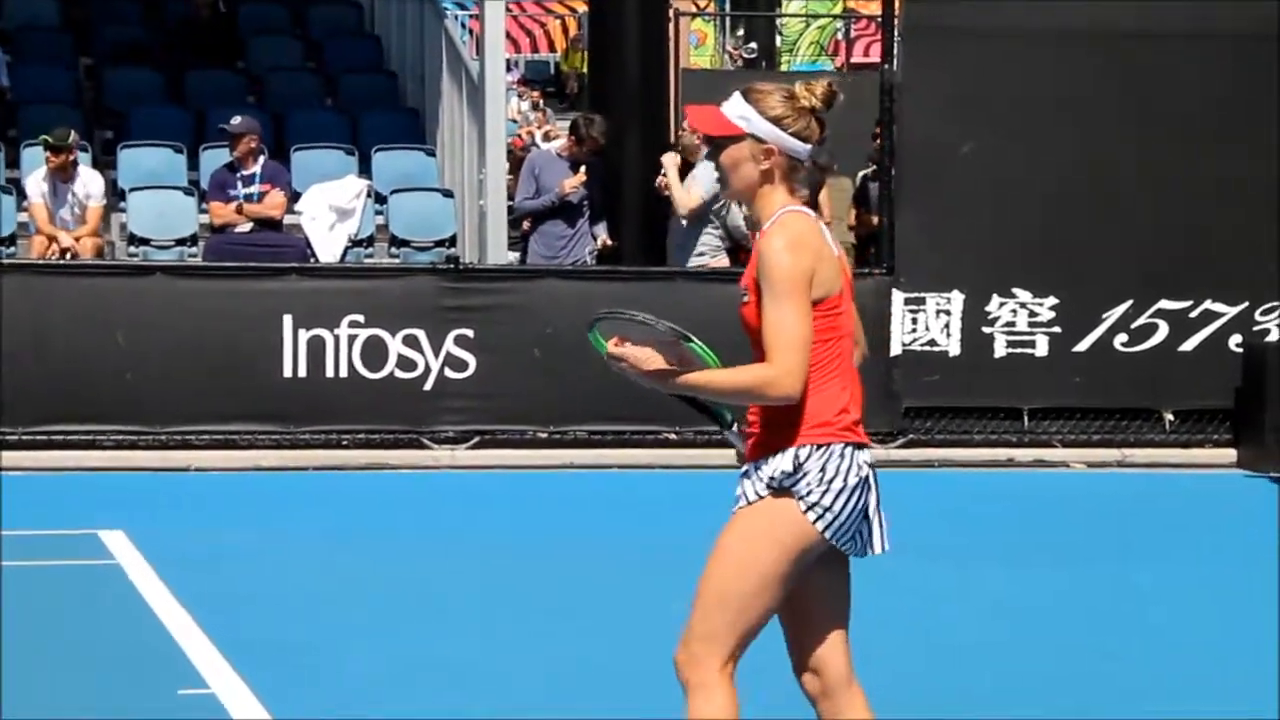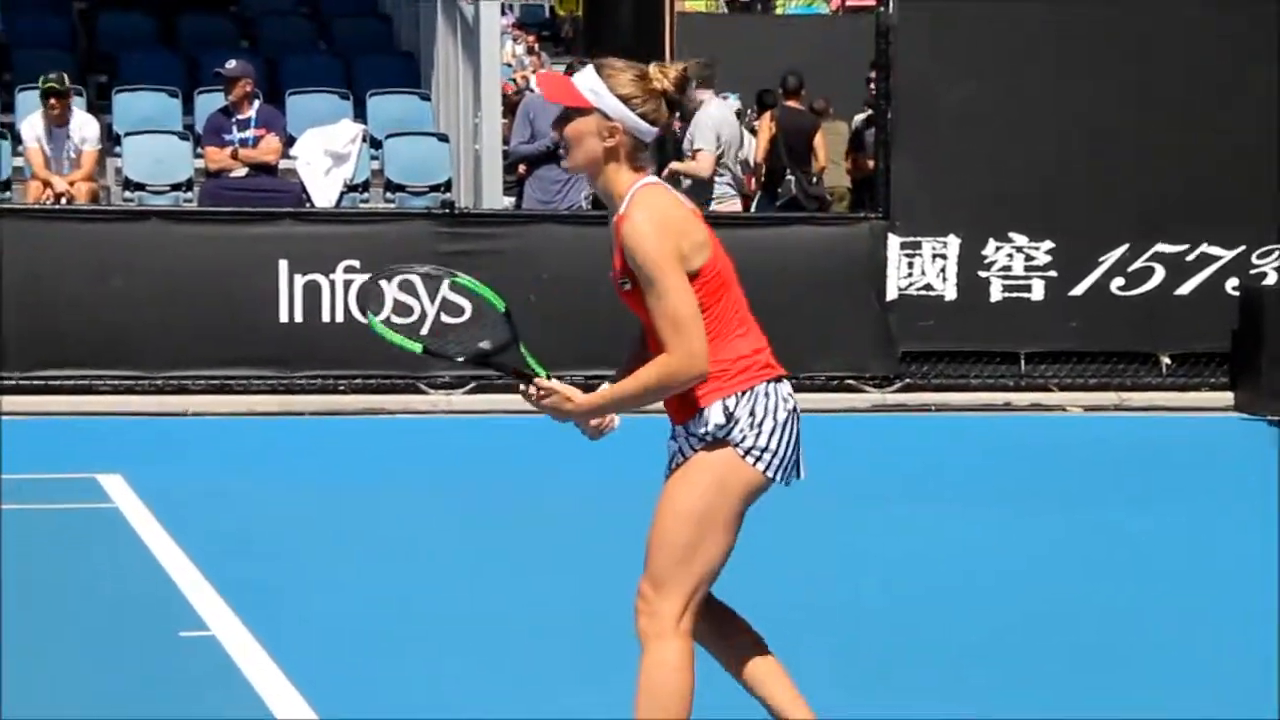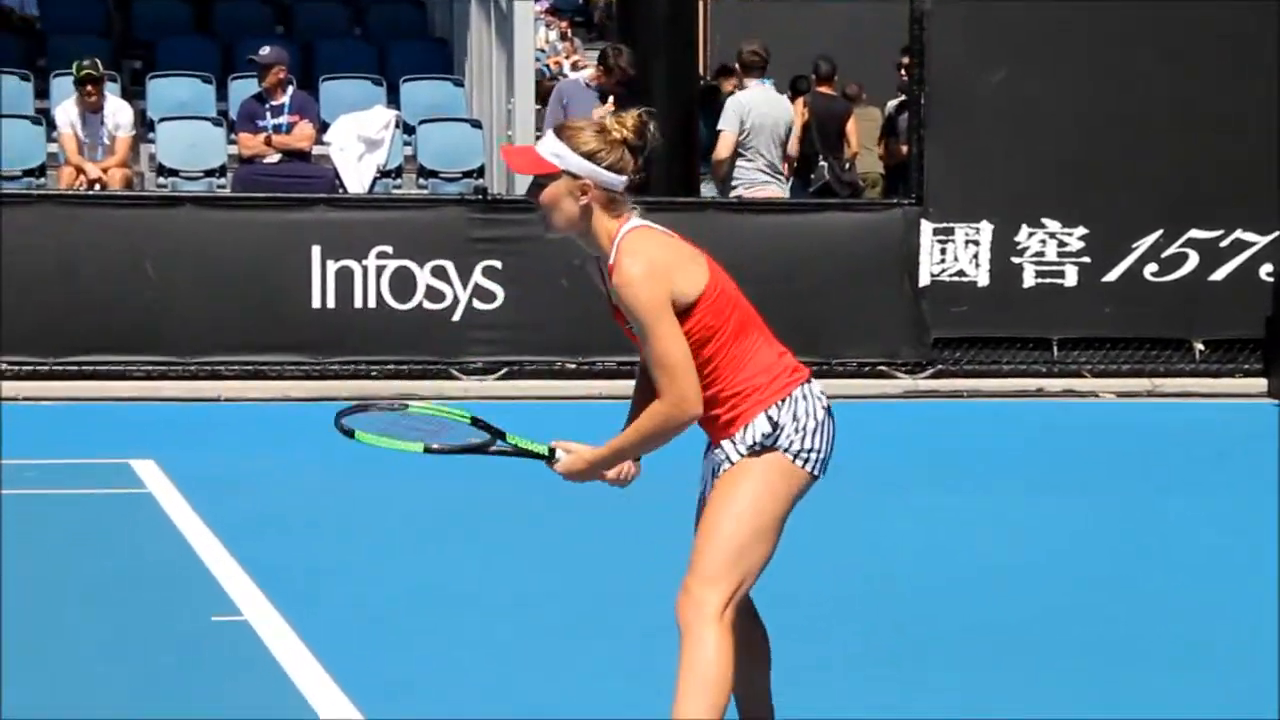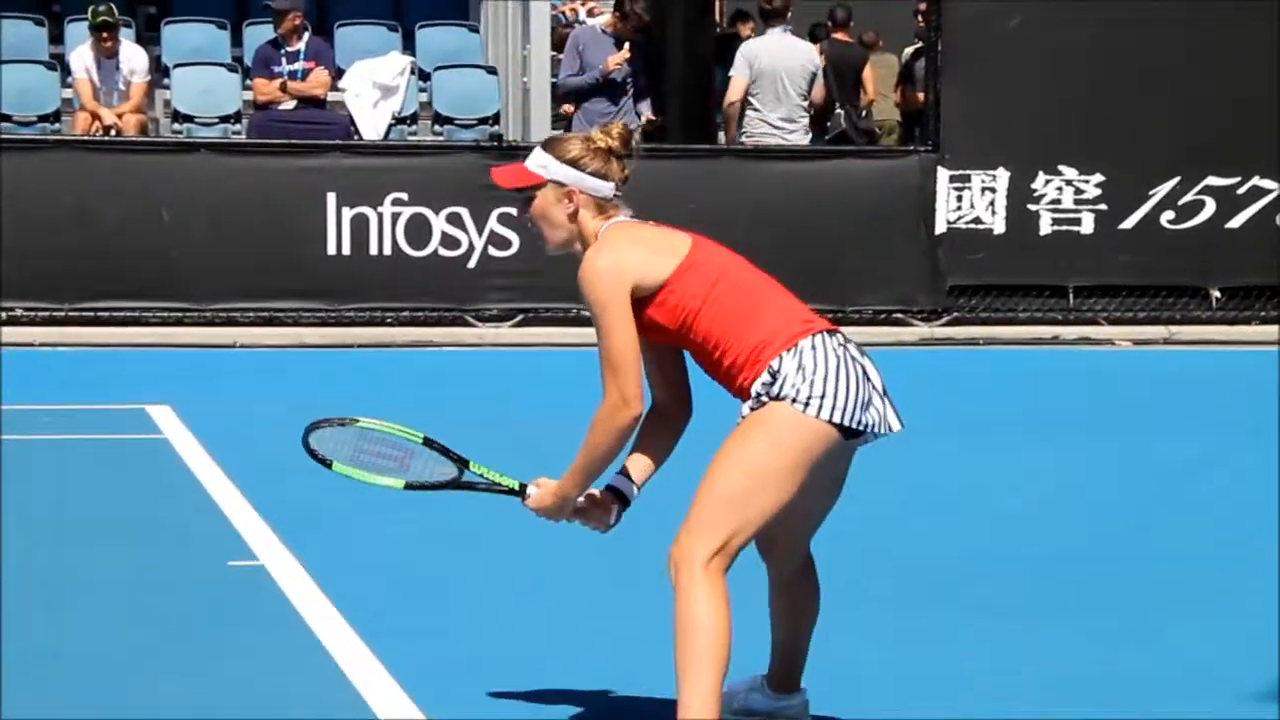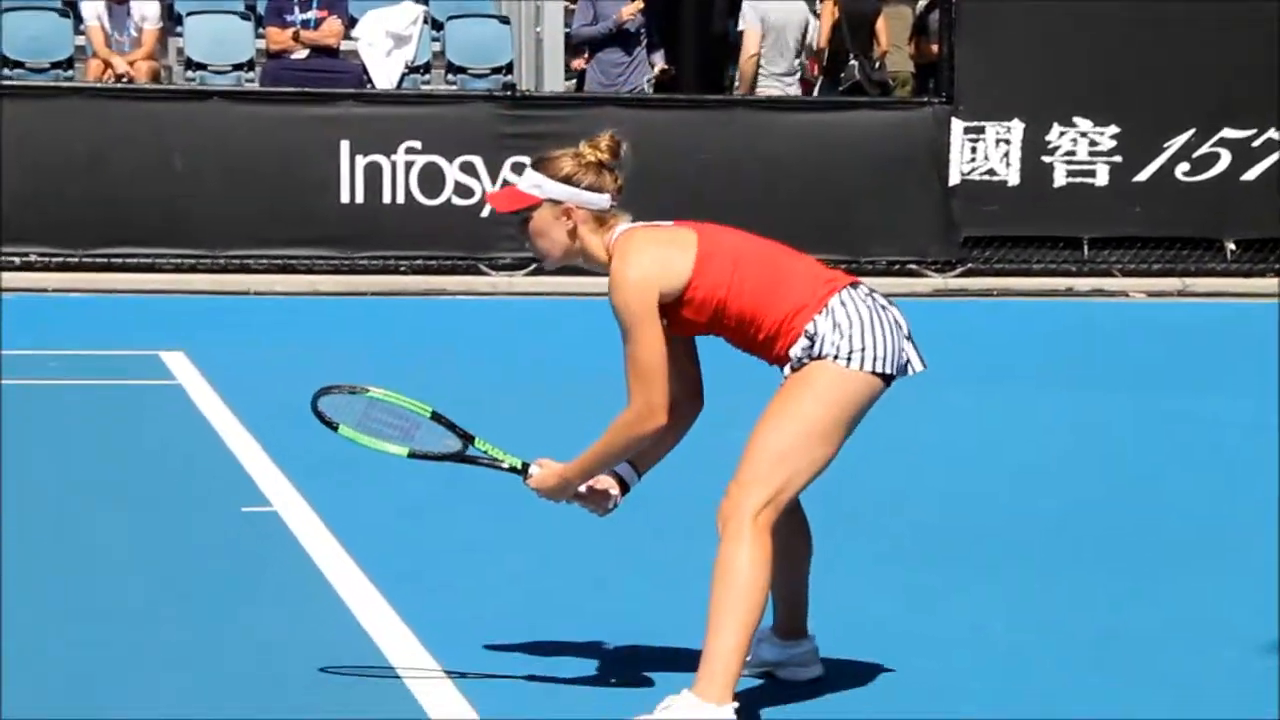
dt=0.5s
person 1, frame 1
left shoulder: (784, 241)
right shoulder: (805, 233)
left elbow: (783, 378)
right elbow: (851, 351)
left wrist: (670, 376)
left hip: (802, 469)
right hip: (818, 467)
left knee: (701, 661)
person 1, frame 2
left shoulder: (645, 221)
right shoulder: (639, 207)
left elbow: (688, 363)
left wrist: (587, 403)
right wrist: (609, 396)
left hip: (734, 416)
right hip: (731, 415)
left knee: (659, 614)
right knee: (686, 606)
person 1, frame 3
left shoulder: (634, 268)
right shoulder: (630, 248)
left elbow: (680, 404)
right elbow: (661, 374)
left wrist: (596, 458)
right wrist: (627, 451)
left hip: (775, 425)
right hip: (767, 423)
left knee: (702, 605)
right knee: (725, 593)
person 1, frame 4
left shoulder: (602, 262)
right shoulder: (639, 253)
left elbow: (624, 406)
right elbow: (671, 406)
left wrist: (566, 492)
right wrist: (620, 489)
left hip: (804, 379)
right hip: (835, 369)
left knee: (695, 557)
right knee: (782, 546)
person 1, frame 5
left shoulder: (631, 269)
right shoulder: (651, 255)
left elbow: (651, 414)
right elbow: (683, 403)
left wrist: (568, 476)
right wrist: (620, 475)
left hip: (842, 334)
right hip: (857, 322)
left knee: (743, 511)
right knee: (771, 488)
right ankle: (791, 642)
